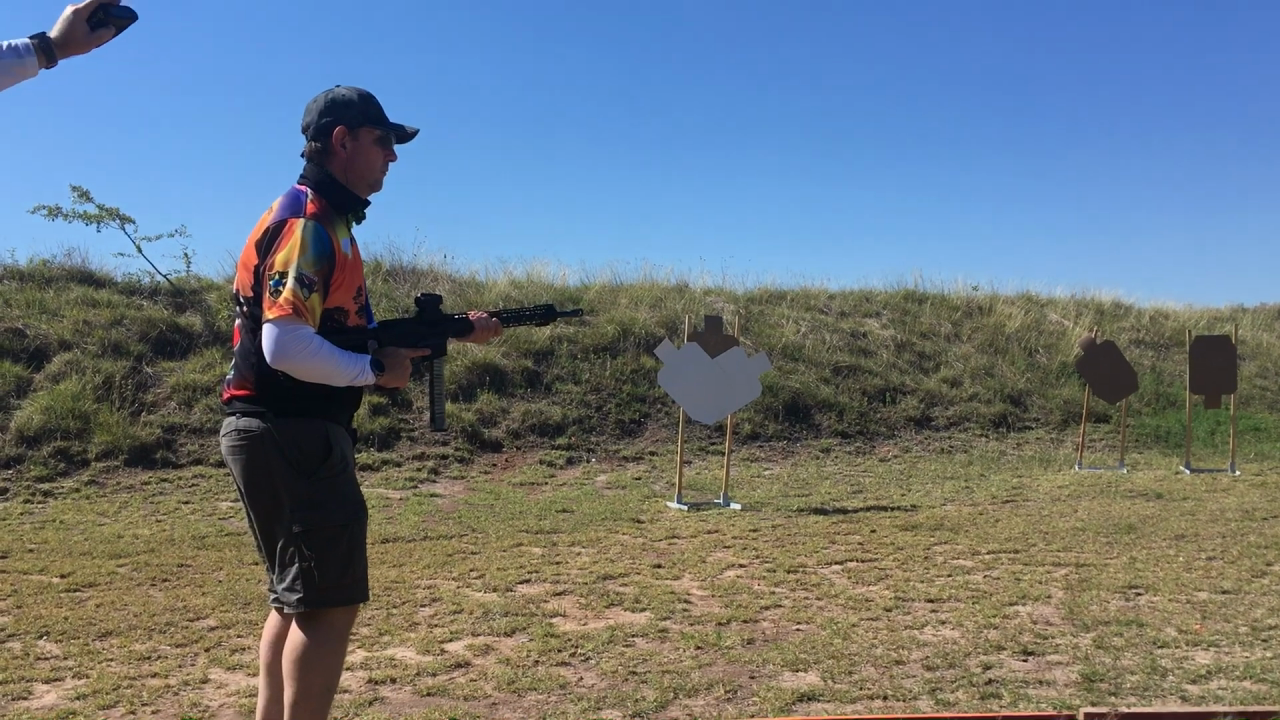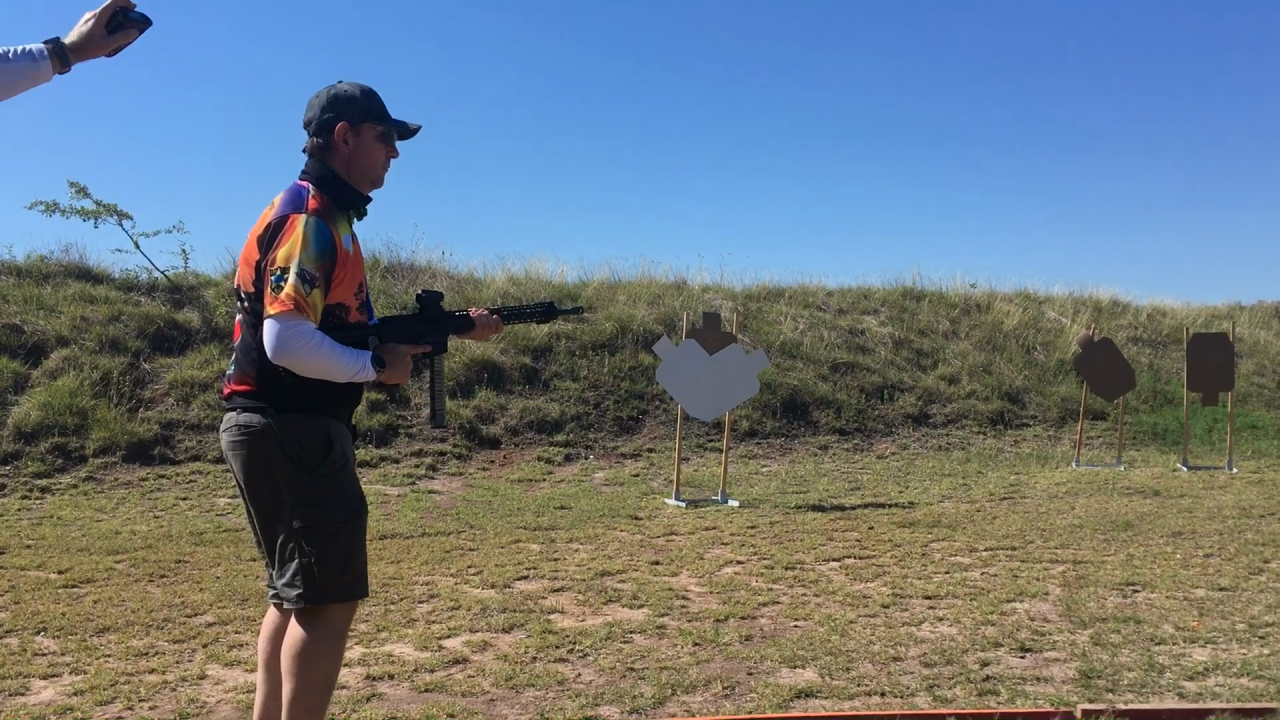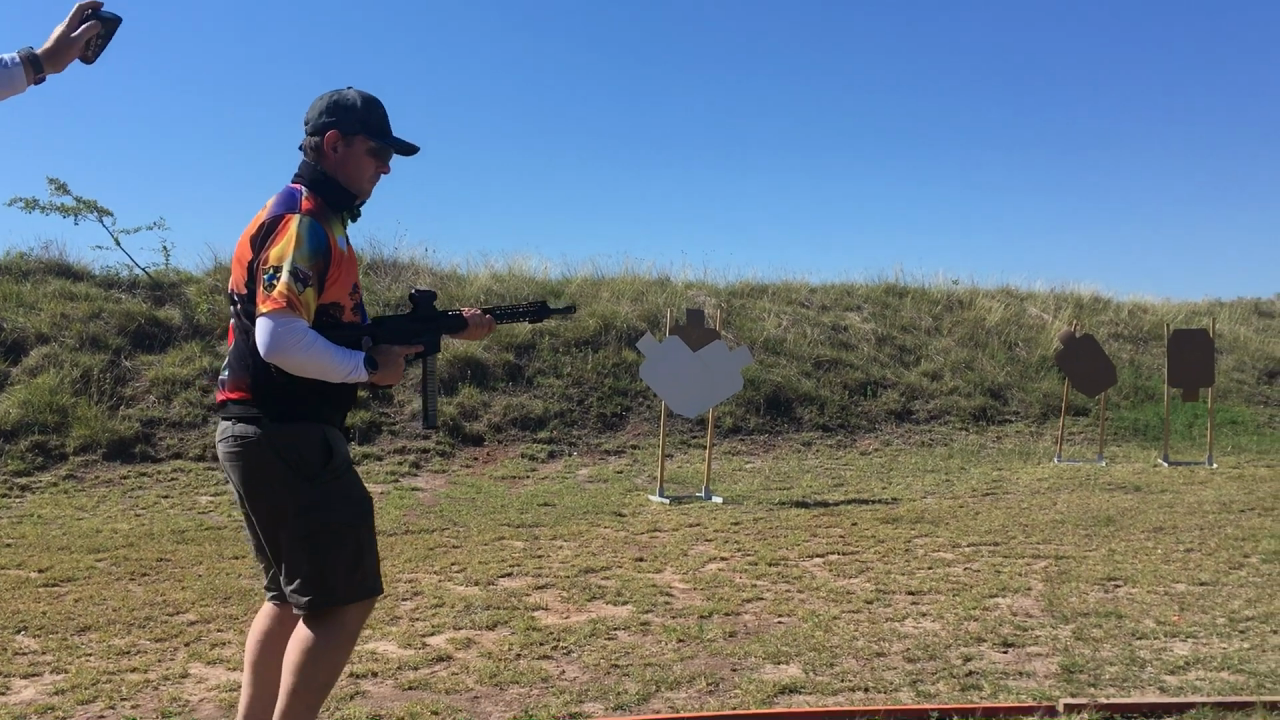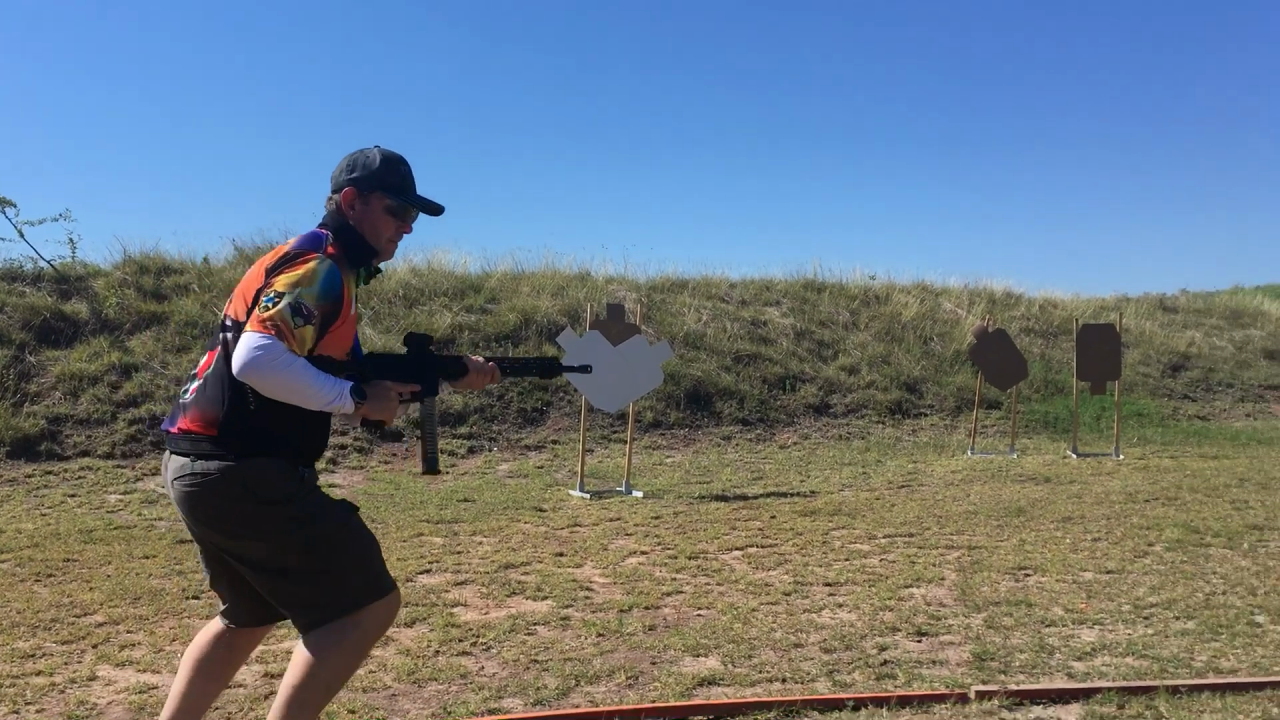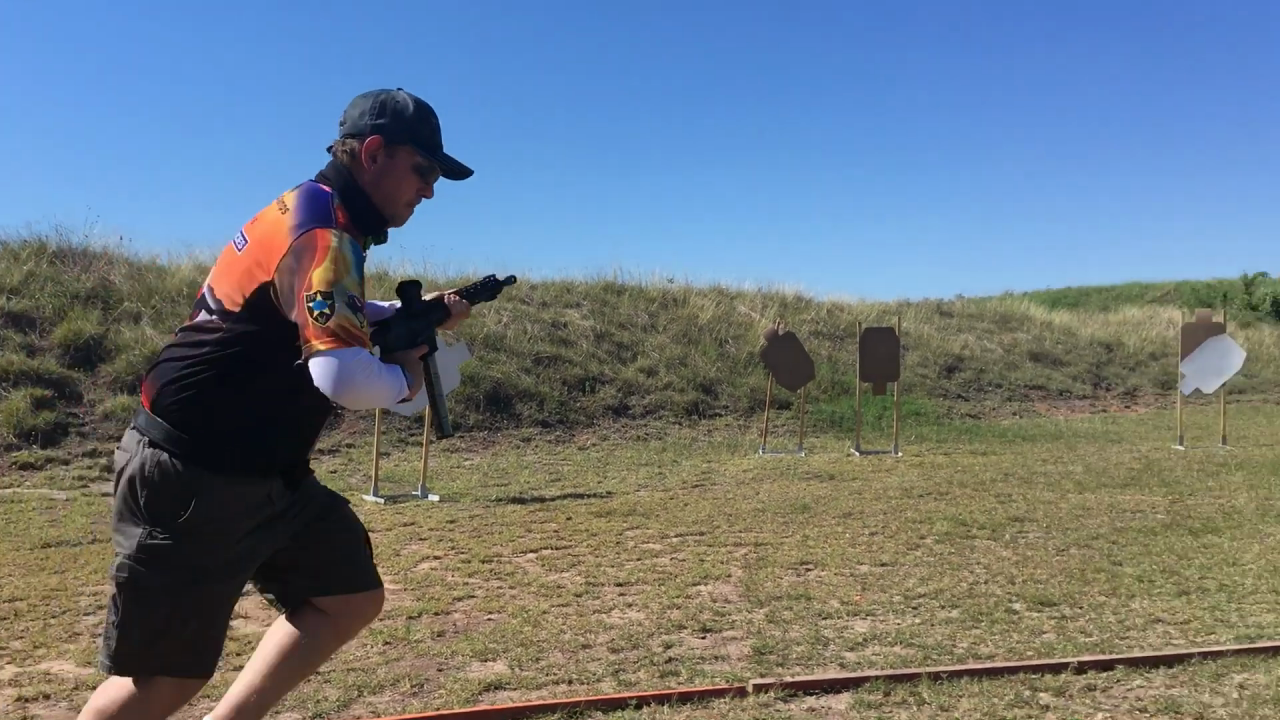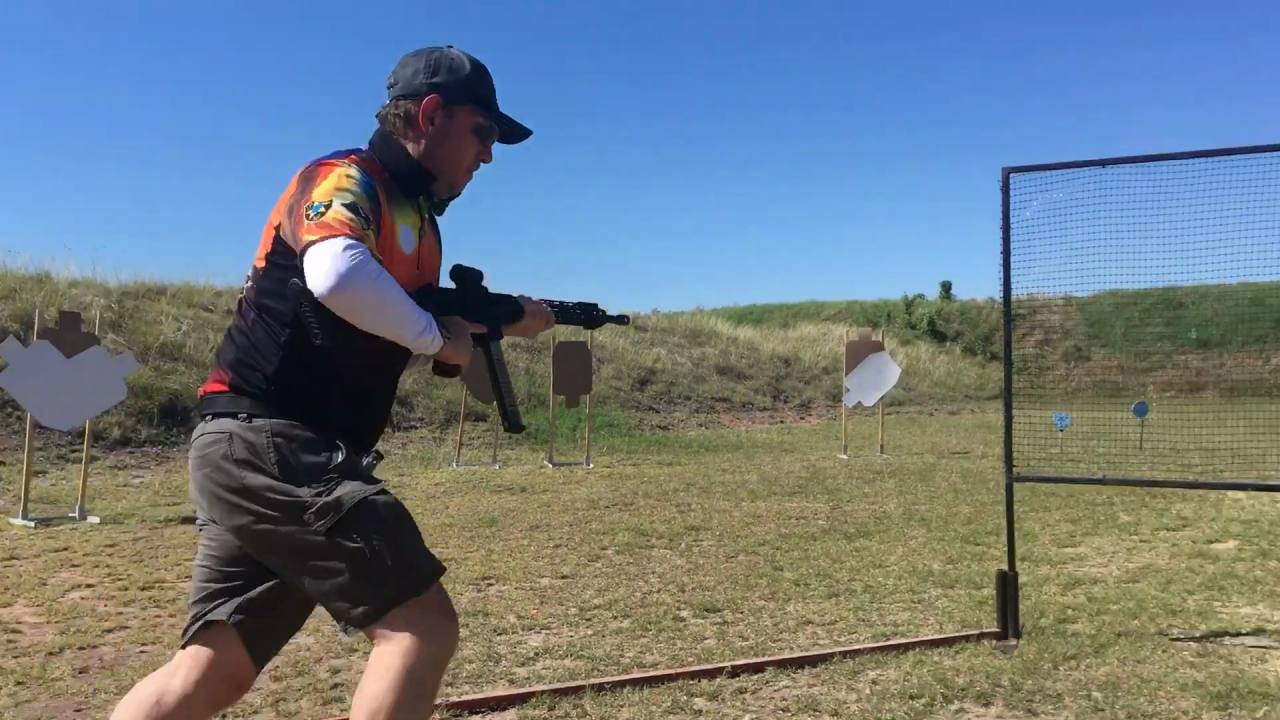
dt=0.3s
person 1, frame 1
left shoulder: (327, 223)
right shoulder: (306, 223)
left elbow: (354, 333)
right elbow: (286, 347)
left wrist: (455, 331)
right wrist: (377, 370)
left hip: (282, 437)
right hip: (291, 437)
left knee: (297, 597)
right knee: (330, 602)
person 1, frame 2
left shoulder: (328, 219)
right shoulder: (307, 219)
left elbow: (355, 330)
right elbow: (287, 343)
left wrist: (453, 329)
right wrist: (377, 367)
left hip: (284, 433)
right hip: (290, 433)
left knee: (297, 595)
right knee: (327, 600)
person 1, frame 3
left shoulder: (319, 221)
right shoulder: (301, 220)
left elbow: (338, 331)
right elbow: (279, 341)
left wrist: (445, 329)
right wrist: (370, 367)
left hip: (270, 437)
right hip: (287, 439)
left knee: (293, 596)
right knee: (341, 601)
person 1, frame 4
left shoulder: (341, 272)
right shoulder: (316, 266)
left elbow: (356, 373)
right elbow: (260, 362)
left wrist: (450, 376)
right wrist: (357, 401)
left hip: (207, 468)
right hip: (239, 472)
left knee: (249, 618)
right knee: (365, 607)
person 1, frame 5
left shoulder: (320, 220)
right shoulder: (321, 235)
right elbow: (343, 379)
right wrist: (406, 377)
left hip: (257, 473)
right hip: (186, 472)
left knee: (353, 600)
person 1, frame 6
left shoulder: (416, 218)
right shoulder: (345, 180)
left elbow: (391, 311)
right elbow: (336, 275)
left wrist: (506, 321)
right wrist: (435, 336)
left hip: (301, 452)
right hip: (270, 442)
left knee: (219, 665)
right knee: (423, 628)
